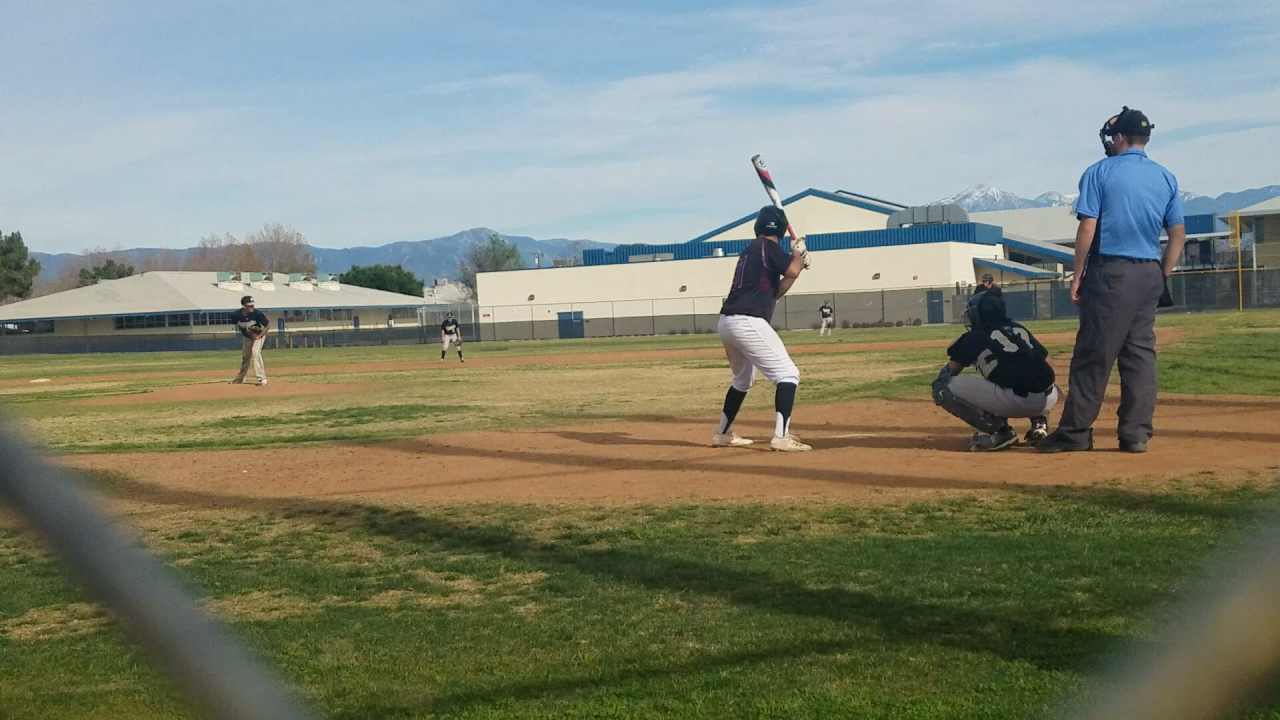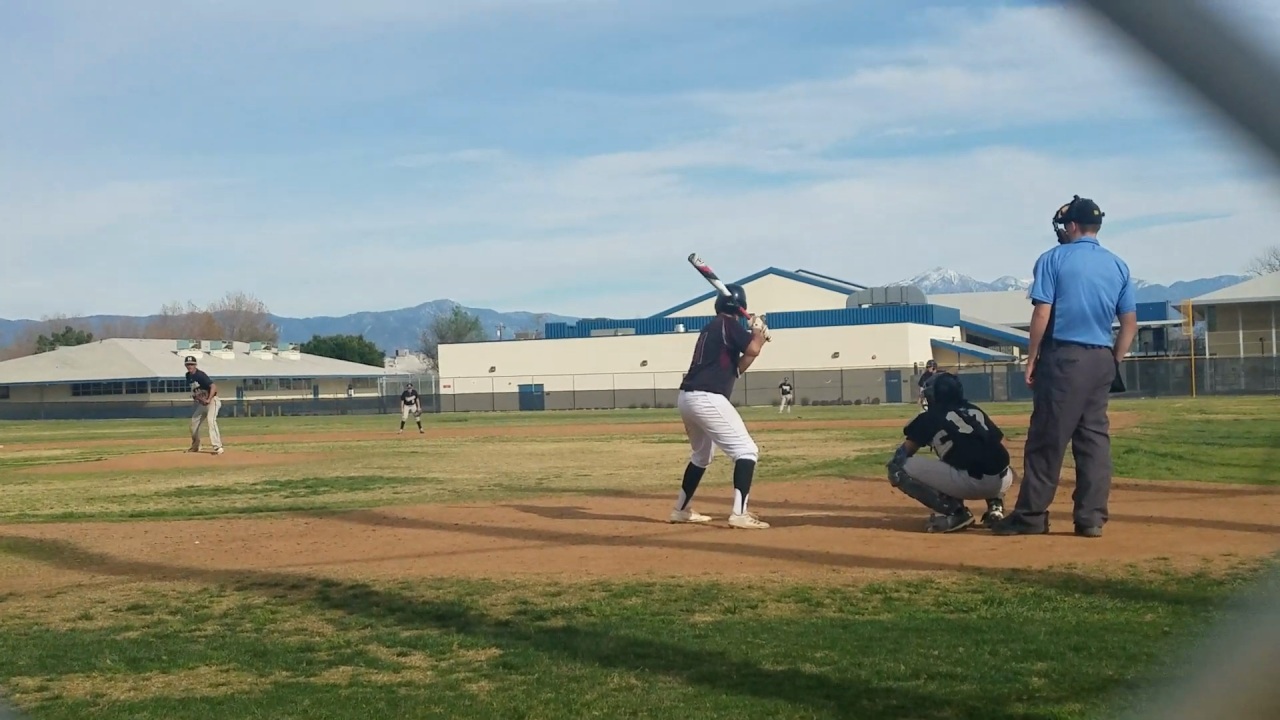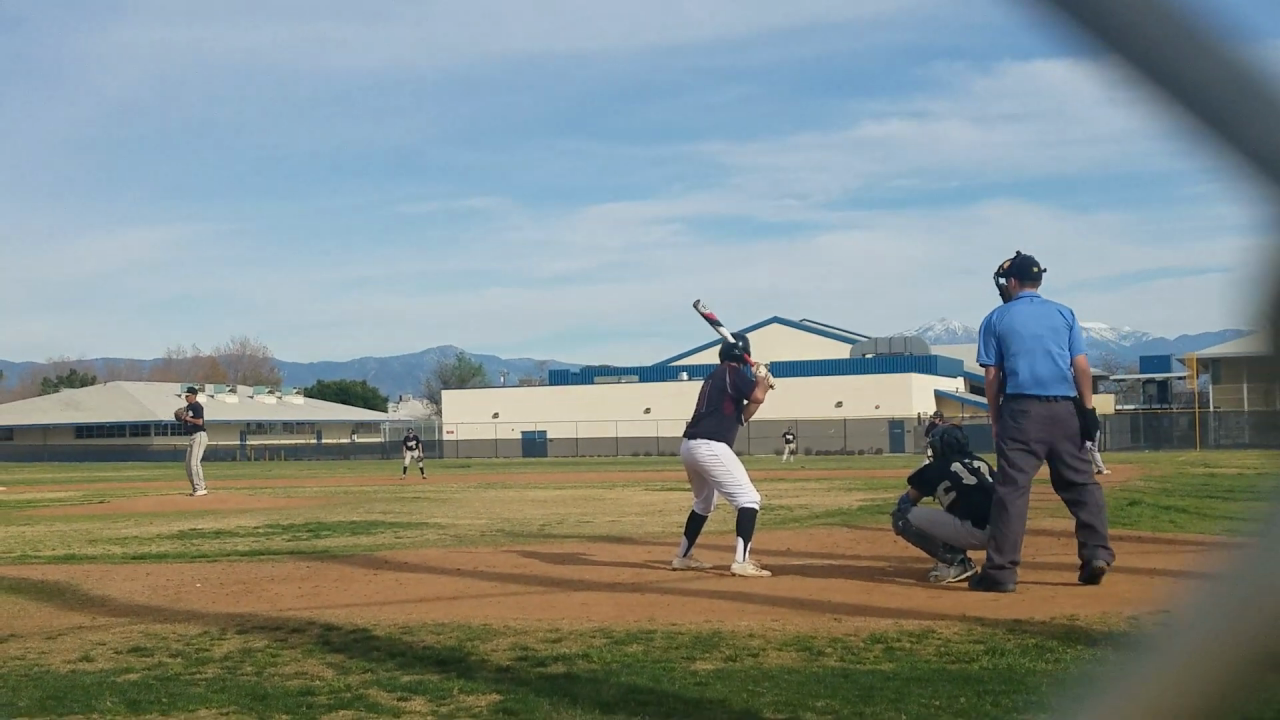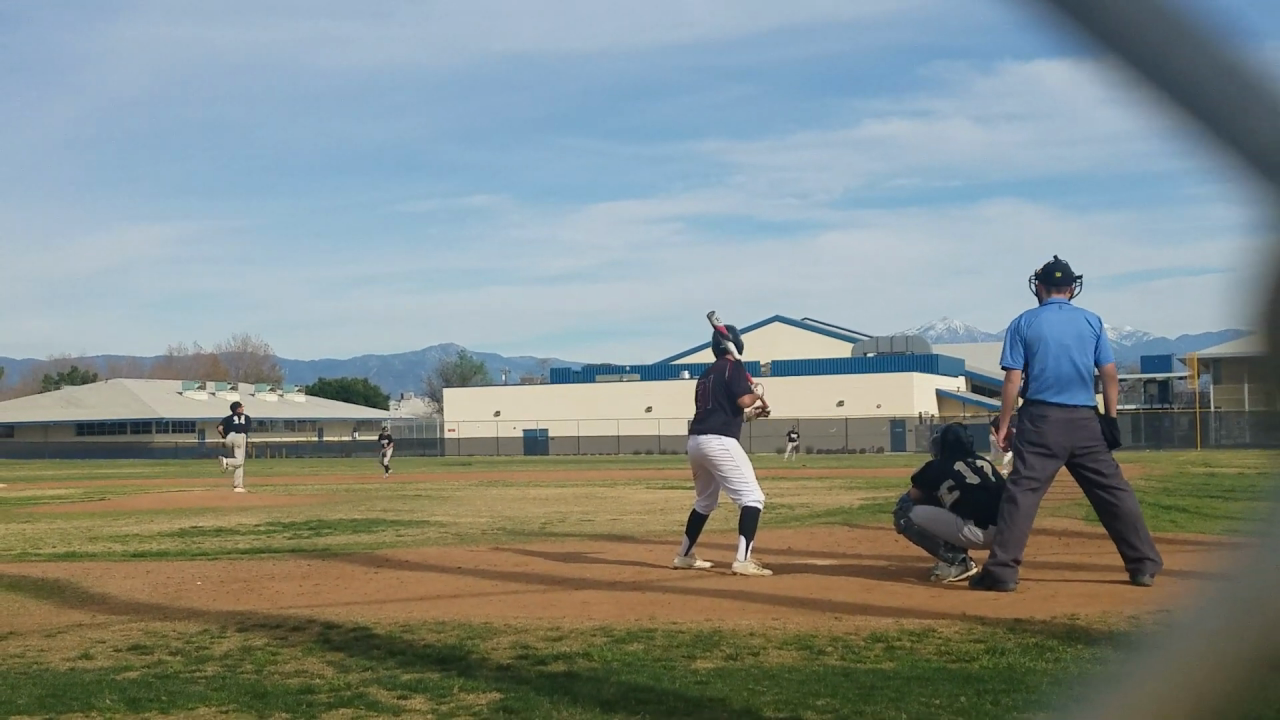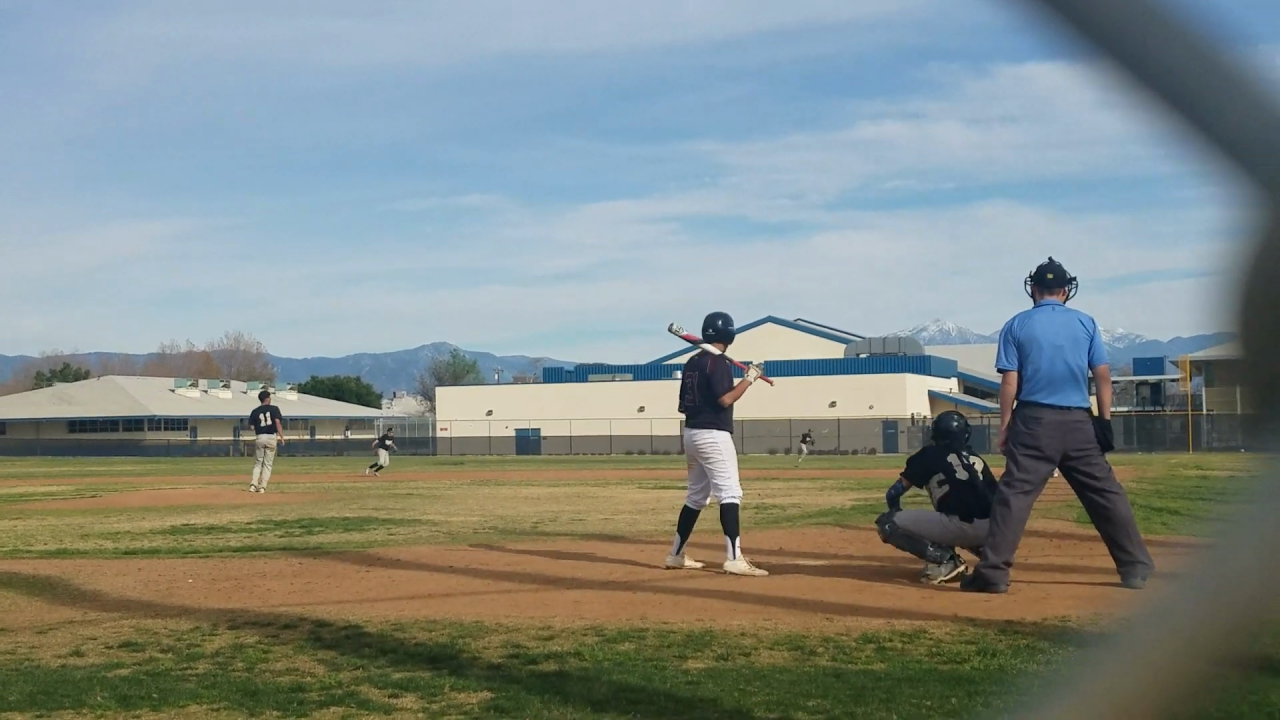
dt=1s
person 1, frame 1
left shoulder: (1100, 172)
right shoulder: (1166, 178)
left elbow: (1087, 229)
right elbow: (1178, 236)
left wrist: (1077, 275)
right wrist: (1162, 277)
left hip: (1110, 272)
right hip: (1149, 273)
left knee: (1093, 354)
right knee: (1140, 353)
left ankle: (1075, 433)
right ankle: (1136, 433)
person 1, frame 2
left shoulder: (1053, 259)
right shoulder: (1118, 266)
left elbow: (1042, 314)
right elbow: (1129, 323)
left wrist: (1032, 359)
right wrist: (1113, 362)
left hip: (1063, 358)
right hip: (1101, 360)
left knee: (1047, 438)
right knee: (1095, 438)
left ankle: (1031, 515)
right ankle: (1092, 517)
person 1, frame 3
left shoulder: (996, 319)
right shoulder: (1064, 314)
left elbow: (990, 376)
right elbow: (1081, 366)
left wrist: (996, 417)
right wrist: (1087, 408)
left hip: (1020, 411)
right hip: (1064, 410)
left knee: (1011, 490)
right knee: (1081, 483)
left ankle: (1000, 572)
right ankle: (1097, 553)
person 1, frame 4
left shoulder: (1023, 323)
right shoulder: (1092, 321)
left elbow: (1013, 379)
right elbow: (1109, 374)
left wrist: (1004, 425)
right wrist: (1111, 418)
left hip: (1041, 419)
right hip: (1085, 420)
left knee: (1022, 492)
right knee: (1113, 491)
left ankle: (1001, 571)
right ankle: (1144, 566)
person 1, frame 5
left shoulder: (1017, 325)
right shoulder: (1086, 323)
left elbow: (1010, 382)
right elbow: (1103, 375)
left wrist: (1004, 427)
right wrist: (1104, 420)
left hip: (1033, 421)
right hip: (1079, 421)
left knee: (1015, 494)
right knee: (1106, 494)
left ankle: (992, 572)
right ankle: (1136, 568)
person 2, frame 1
left shoulder: (750, 250)
right shoulder: (767, 247)
left elbow: (775, 292)
right elbow: (792, 272)
left wrist: (798, 263)
right wrist: (798, 253)
left hip: (728, 322)
right hip: (748, 323)
left knee: (742, 379)
right knee: (787, 373)
left ankle: (723, 434)
right ankle: (781, 436)
person 2, frame 2
left shoulder: (711, 328)
right shoulder: (728, 324)
left elbow: (736, 369)
right elbow: (753, 350)
left wrist: (758, 339)
right wrist: (758, 332)
left hip: (688, 398)
right hip: (707, 399)
left knee: (701, 455)
right knee: (746, 450)
left ankle: (681, 509)
right ankle: (739, 513)
person 2, frame 3
left shoulder: (715, 376)
right shoulder: (732, 372)
left elbow: (742, 416)
right elbow: (758, 397)
left wrist: (761, 386)
right wrist: (761, 379)
left hip: (690, 446)
right hip: (710, 447)
left knee: (704, 503)
right knee: (749, 499)
left ankle: (683, 557)
right ankle: (741, 562)
person 2, frame 4
left shoulder: (706, 374)
right shoulder: (733, 367)
right elbow: (744, 401)
left wrist: (752, 414)
right wrist: (757, 393)
left hip: (695, 443)
right hip: (719, 443)
left knee: (705, 502)
right knee: (752, 497)
left ankle: (685, 555)
right ankle: (743, 559)
person 2, frame 5
left shoulder: (692, 363)
right shoulder: (717, 362)
left elbow: (684, 404)
right elbow: (726, 399)
right wrist: (749, 378)
left hip: (692, 434)
right hip: (713, 435)
left knee: (696, 496)
right knee: (730, 493)
left ankle: (676, 554)
right ankle: (734, 558)
person 3, frame 1
left shoulder: (973, 337)
right shoulder: (1019, 329)
left elbow: (948, 373)
right elbow: (1046, 365)
left hip: (1013, 400)
left knee: (942, 387)
left ankle: (997, 430)
right ankle: (1039, 422)
person 3, frame 2
left shoulder: (930, 417)
right shoulder: (976, 411)
left elbow: (903, 454)
right elbow: (999, 447)
left hip: (969, 483)
right hip: (1003, 481)
left knee: (897, 468)
left ankle: (953, 511)
right ankle: (995, 505)
person 3, frame 3
left shoulder: (935, 468)
right shoulder: (980, 463)
left elbow: (905, 503)
left hip: (974, 533)
left knee: (901, 516)
left ankle: (955, 562)
person 3, frame 4
left shoulder: (937, 467)
right shoulder: (984, 463)
left elbow: (905, 503)
left hip: (976, 532)
left knee: (903, 514)
left ankle: (955, 561)
person 3, frame 5
left shoulder: (929, 454)
right shoulder: (976, 459)
left elbow: (893, 493)
left wrist: (896, 512)
left hip: (958, 526)
right hip: (987, 531)
left knee: (886, 523)
left ankle: (943, 559)
